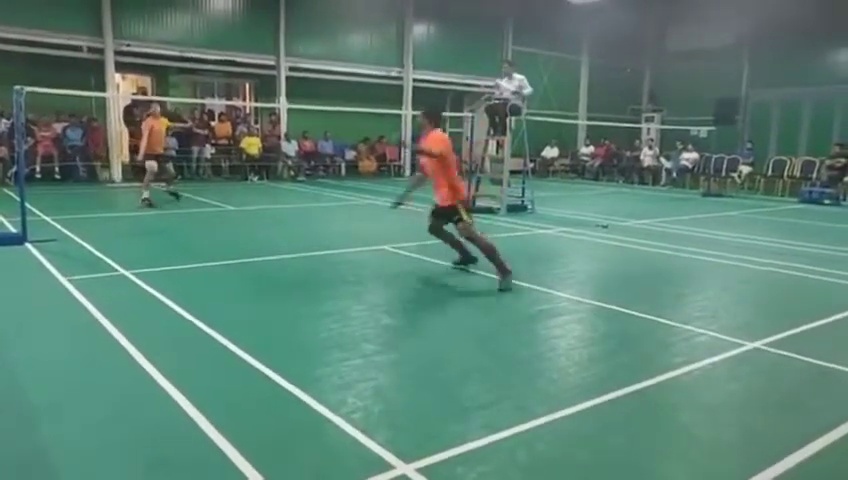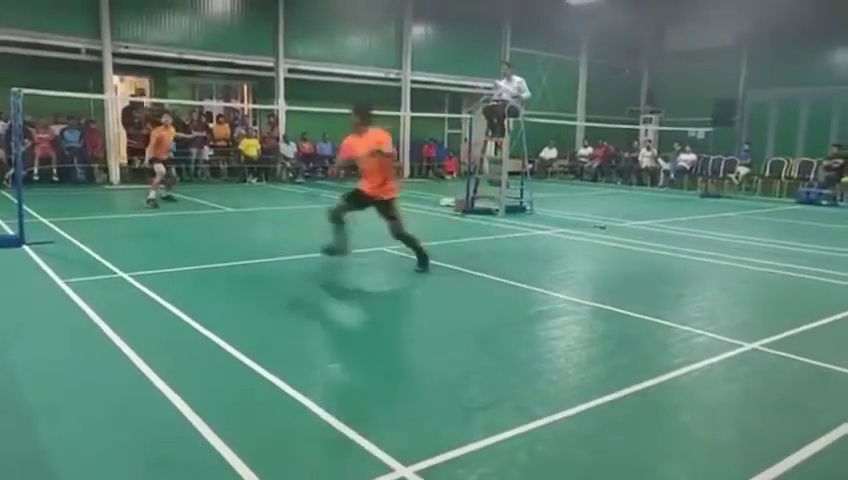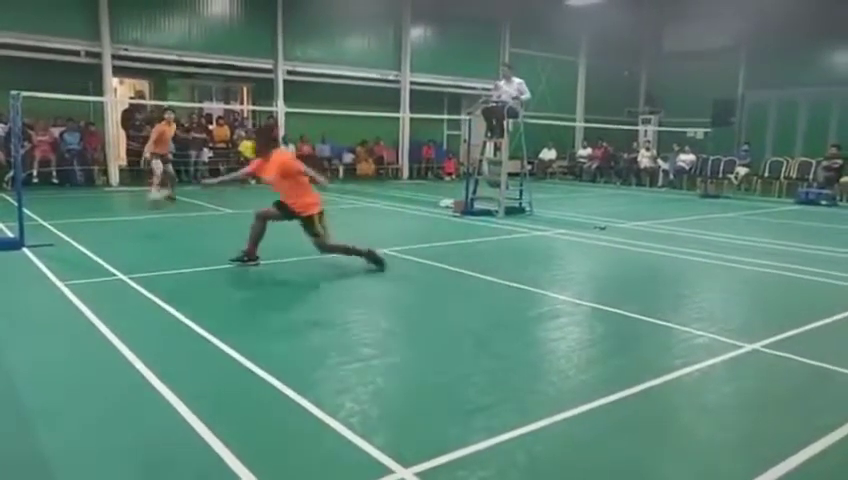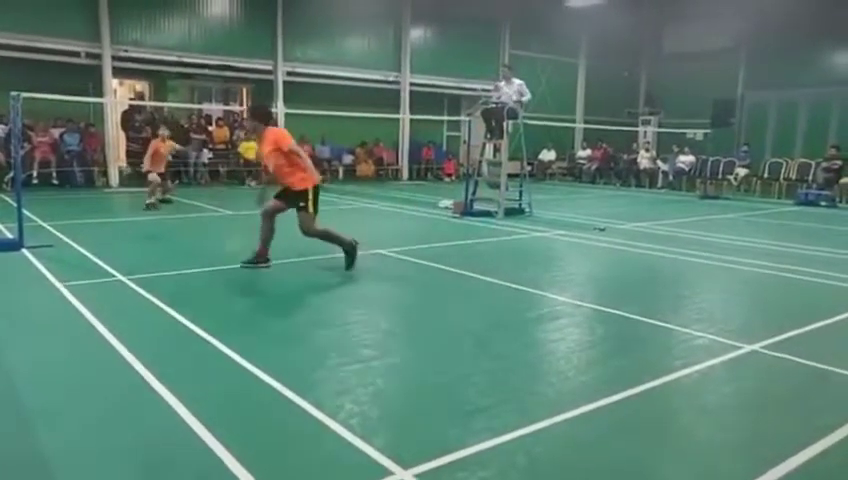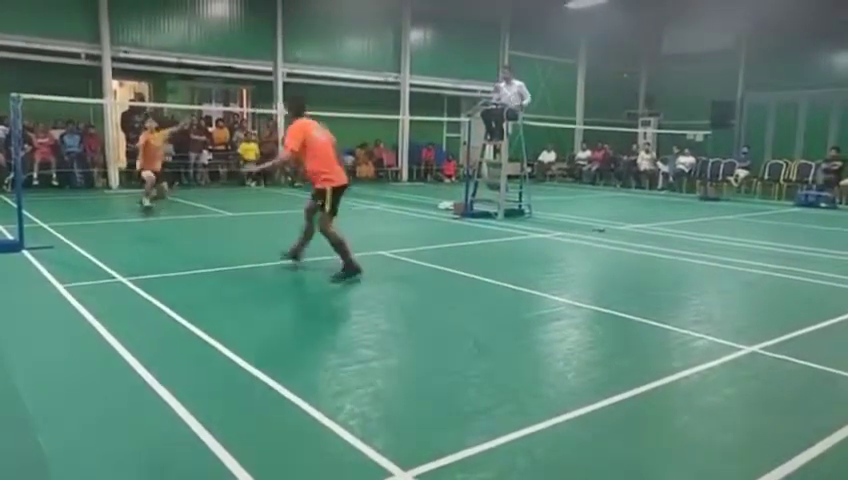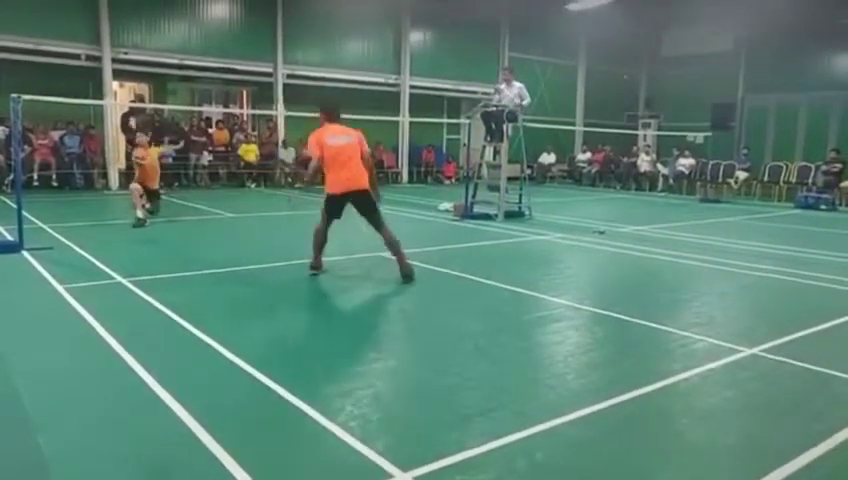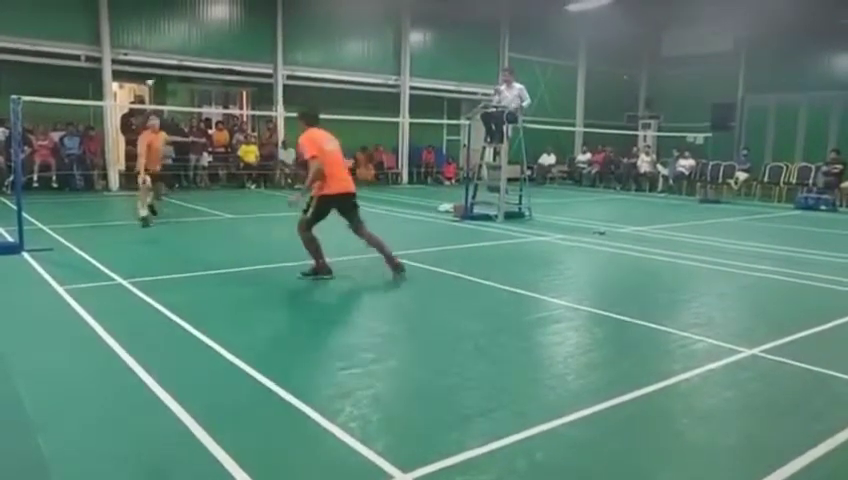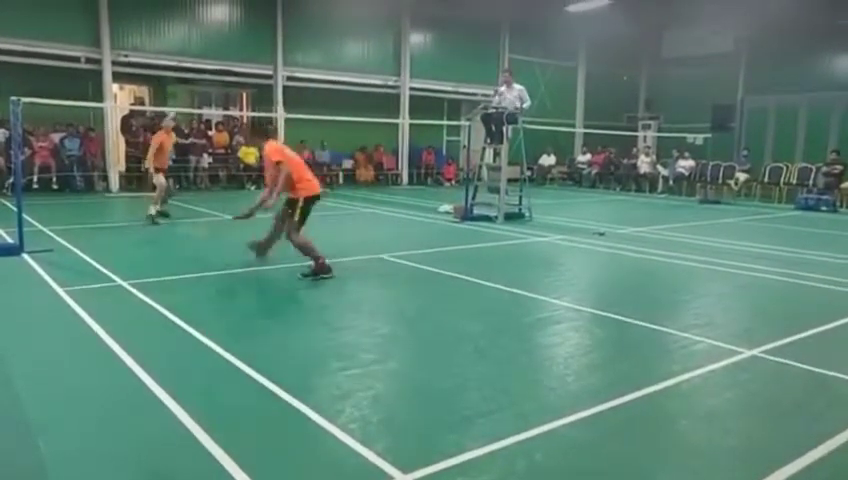
dt=0.3s
person 1, frame 1
left shoulder: (438, 138)
right shoulder: (425, 140)
left elbow: (438, 155)
right elbow: (422, 173)
left wrist: (415, 149)
right wrist: (405, 193)
left hip: (454, 197)
right hip: (442, 198)
left knee: (469, 234)
right knee: (434, 228)
left ankle: (504, 271)
right ankle: (466, 256)
person 1, frame 2
left shoulder: (380, 135)
right shoulder: (349, 142)
left elbow: (392, 153)
right elbow: (340, 164)
left wrist: (380, 151)
left hip: (385, 191)
right hip: (364, 189)
left knee: (398, 232)
right knee: (335, 211)
left ankle: (422, 256)
right ankle: (340, 244)
person 1, frame 3
left shoulder: (283, 158)
right shoulder: (260, 163)
left elbow: (306, 171)
right elbow: (240, 174)
left wrist: (322, 182)
right wrist: (214, 181)
left hip: (310, 207)
right hip: (291, 204)
left knee: (324, 247)
right knee: (261, 215)
left ankle: (365, 254)
right ankle: (250, 254)
person 1, frame 4
left shoulder: (277, 134)
right shoulder: (263, 141)
left elbow: (299, 152)
right elbow: (272, 169)
left wrist: (313, 172)
left hip: (305, 184)
right hip: (291, 186)
left knee: (307, 229)
right knee: (267, 211)
left ankle: (347, 245)
right ankle: (261, 256)
person 1, frame 5
left shoulder: (296, 128)
right shoulder: (315, 126)
left elbow: (286, 156)
right elbow: (332, 146)
left wrist: (260, 168)
left hip: (328, 182)
right hip: (335, 178)
left knee: (324, 226)
right knee: (309, 211)
left ankle: (351, 265)
right ankle: (297, 250)
person 1, frame 6
left shoulder: (317, 136)
right shoulder: (355, 134)
left elbow: (315, 165)
right elbow: (368, 161)
left wrist: (306, 182)
right wrist: (374, 188)
left hip: (336, 188)
right hip: (360, 186)
left knee: (323, 224)
right knee: (381, 227)
left ankle: (316, 263)
right ankle: (404, 266)
person 1, frame 7
left shoulder: (306, 138)
right shoulder: (329, 136)
left elbow: (316, 168)
left wrist: (302, 194)
left hip: (329, 192)
right hip: (347, 188)
left knee: (303, 227)
right knee: (359, 229)
left ankle: (321, 267)
right ankle: (392, 261)
person 1, frame 8
left shoulder: (271, 148)
right shoulder: (275, 147)
left elbow: (286, 171)
right elbow: (270, 187)
left wrist: (274, 197)
right wrist: (253, 209)
left hip: (305, 191)
right hip: (306, 189)
left knee: (292, 233)
right knee: (280, 217)
left ankle: (322, 266)
right ankle: (264, 247)
